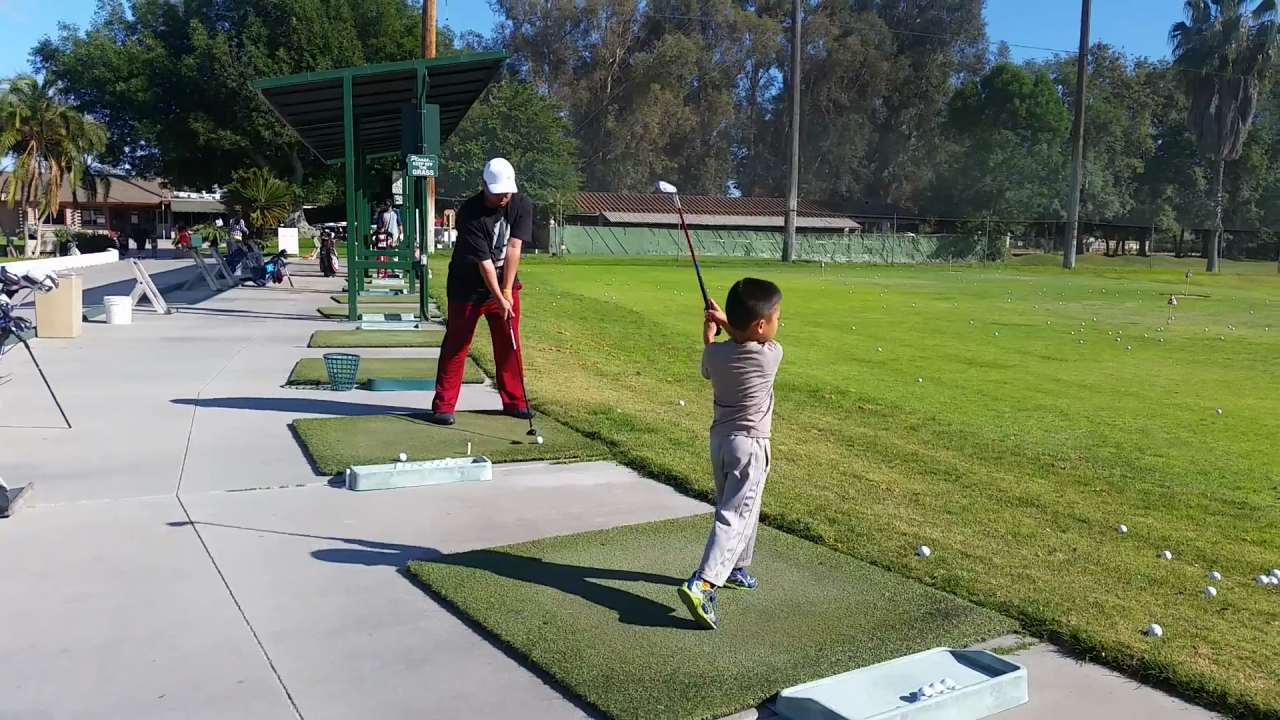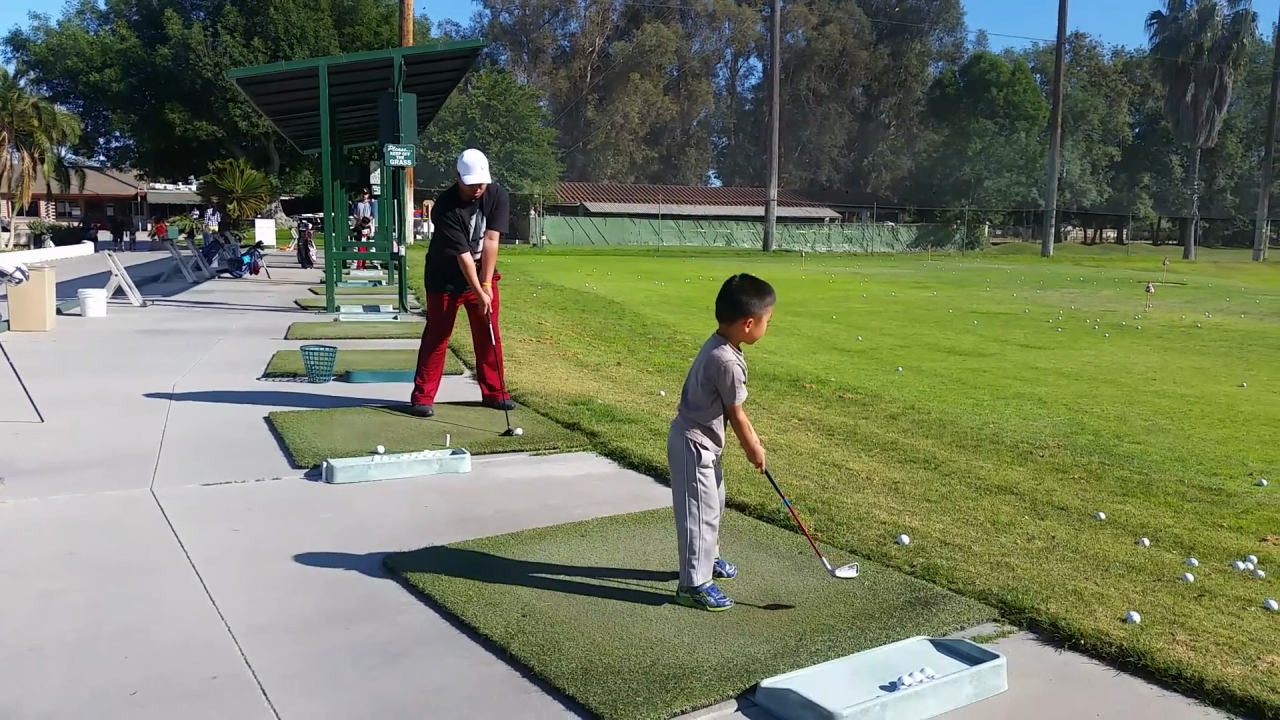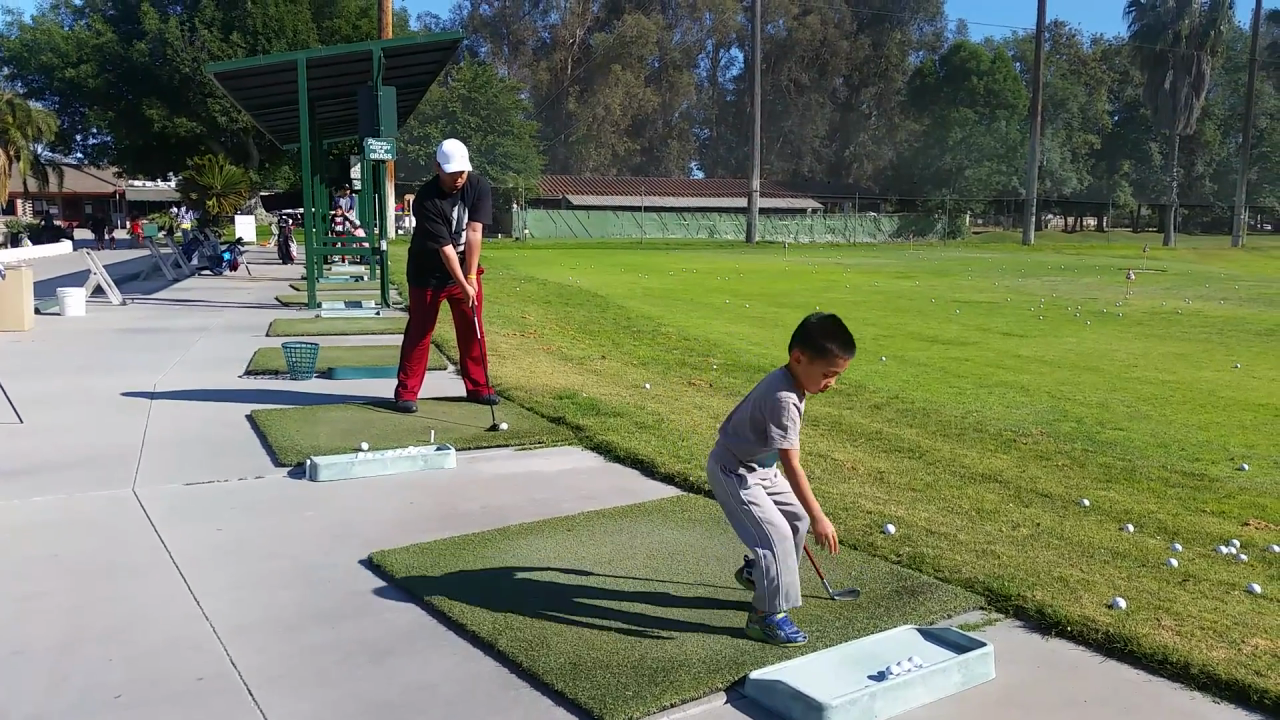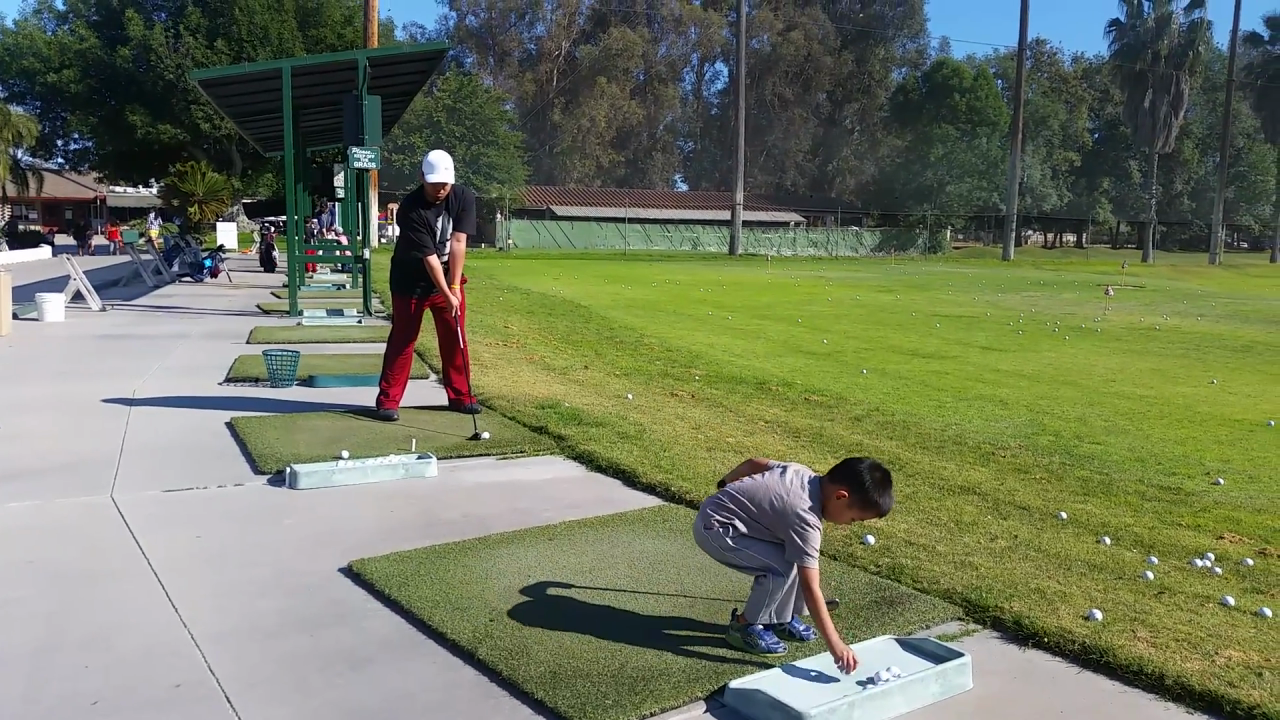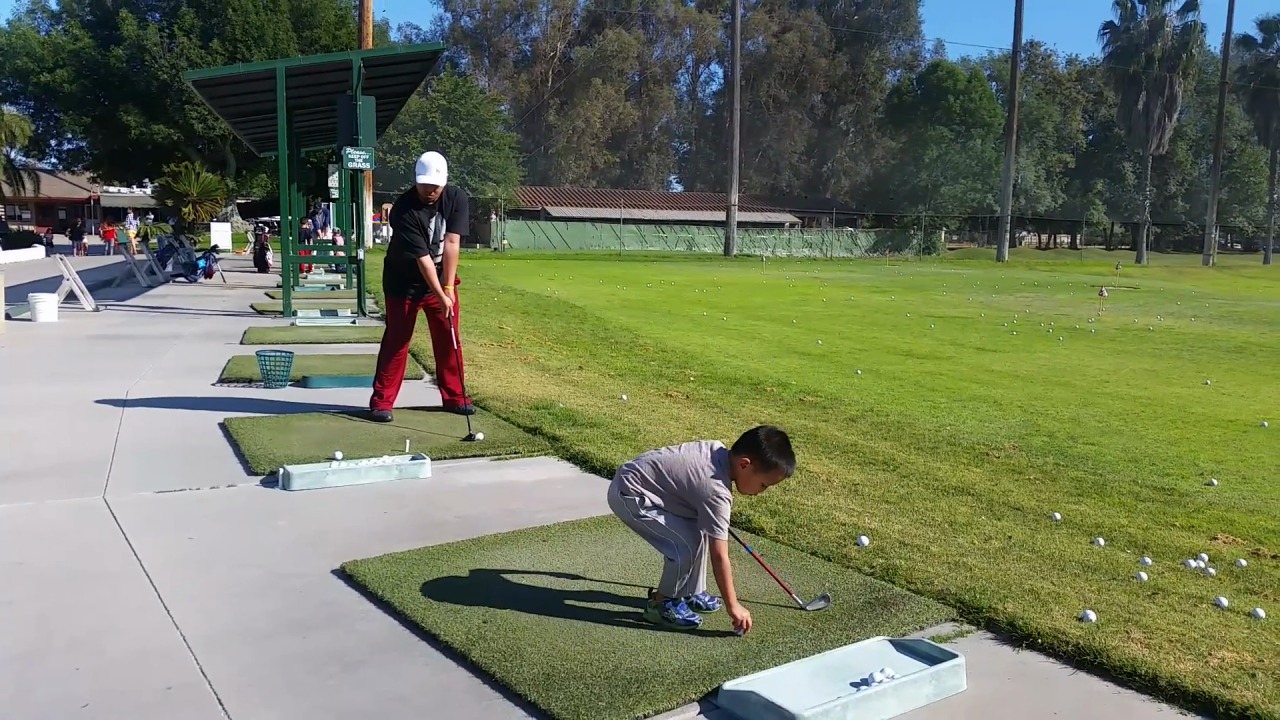
dt=1s
person 1, frame 1
left shoulder: (713, 354)
right shoulder: (772, 355)
left wrist: (709, 331)
right wrist: (725, 322)
left hip: (720, 440)
right hip: (749, 445)
left knee: (733, 509)
right knee: (736, 516)
left ankle: (730, 568)
right ankle: (702, 583)
person 1, frame 2
left shoulder: (718, 346)
right shoulder: (728, 362)
right elbow: (734, 413)
left wrist: (751, 435)
right wrist: (753, 449)
left hip: (701, 441)
right hip: (695, 444)
left knee: (711, 506)
right knee: (701, 513)
left ankle: (706, 559)
right ankle: (694, 584)
person 1, frame 3
left shoulder: (786, 378)
right shoulder: (784, 399)
right elbow: (792, 466)
right wrist: (818, 517)
left hip: (755, 464)
right hip: (731, 472)
left knee: (797, 517)
right knee: (776, 535)
left ankle: (754, 571)
right ankle: (766, 615)
person 1, frame 4
left shoulder: (804, 473)
right shoulder: (805, 519)
left elbow: (754, 463)
right elbow: (811, 588)
left wrist: (727, 483)
right wrist: (834, 643)
left hip: (722, 510)
right hip: (715, 528)
left knee: (797, 564)
right knee: (783, 569)
left ankle: (782, 619)
right ankle: (746, 627)
person 1, frame 5
left shoulder: (718, 449)
right shoulder: (716, 492)
right elbow: (719, 556)
right wrist: (733, 605)
left hip: (639, 480)
right hip: (629, 494)
left knee: (699, 531)
right knee: (686, 544)
left ankle: (690, 591)
right ankle: (662, 602)
person 2, frame 1
left shoulder: (522, 205)
right shoulder: (469, 214)
left elbow: (513, 248)
right elbow: (483, 261)
left wrist: (507, 291)
right wrist: (498, 297)
left hip: (505, 285)
right hip: (468, 288)
left knee: (509, 343)
right knee: (456, 344)
left ankle: (514, 400)
right ankle: (443, 404)
person 2, frame 2
left shoulder: (498, 195)
right shoulder: (445, 207)
left elbow: (491, 240)
right elbow: (462, 254)
left wrist: (487, 284)
right wrist: (478, 291)
left hip: (483, 275)
right hip: (445, 278)
left knee: (489, 334)
right knee: (437, 336)
left ankle: (493, 391)
right ankle: (422, 396)
person 2, frame 3
left shoulder: (479, 187)
right shoulder: (426, 199)
left elbow: (474, 232)
right elbow: (444, 246)
left wrist: (471, 276)
right wrist: (463, 284)
left hip: (465, 269)
right hip: (428, 273)
left knee: (472, 328)
right knee: (419, 331)
left ankle: (477, 386)
right ankle: (406, 391)
person 2, frame 4
left shoulder: (464, 197)
right shoulder: (410, 209)
left elbow: (458, 243)
right elbow: (428, 256)
left wrist: (455, 286)
right wrist: (446, 294)
left hip: (449, 278)
right hip: (411, 281)
left knee: (455, 337)
right knee: (402, 339)
left ankle: (460, 395)
right ankle: (388, 399)
person 2, frame 5
left shoulder: (457, 198)
right shoulder: (403, 210)
left elbow: (451, 243)
right elbow: (422, 257)
left wrist: (448, 287)
right wrist: (440, 295)
left hip: (442, 279)
right hip: (404, 282)
left knee: (449, 338)
right knee: (396, 340)
left ankle: (454, 396)
right ankle: (382, 400)
